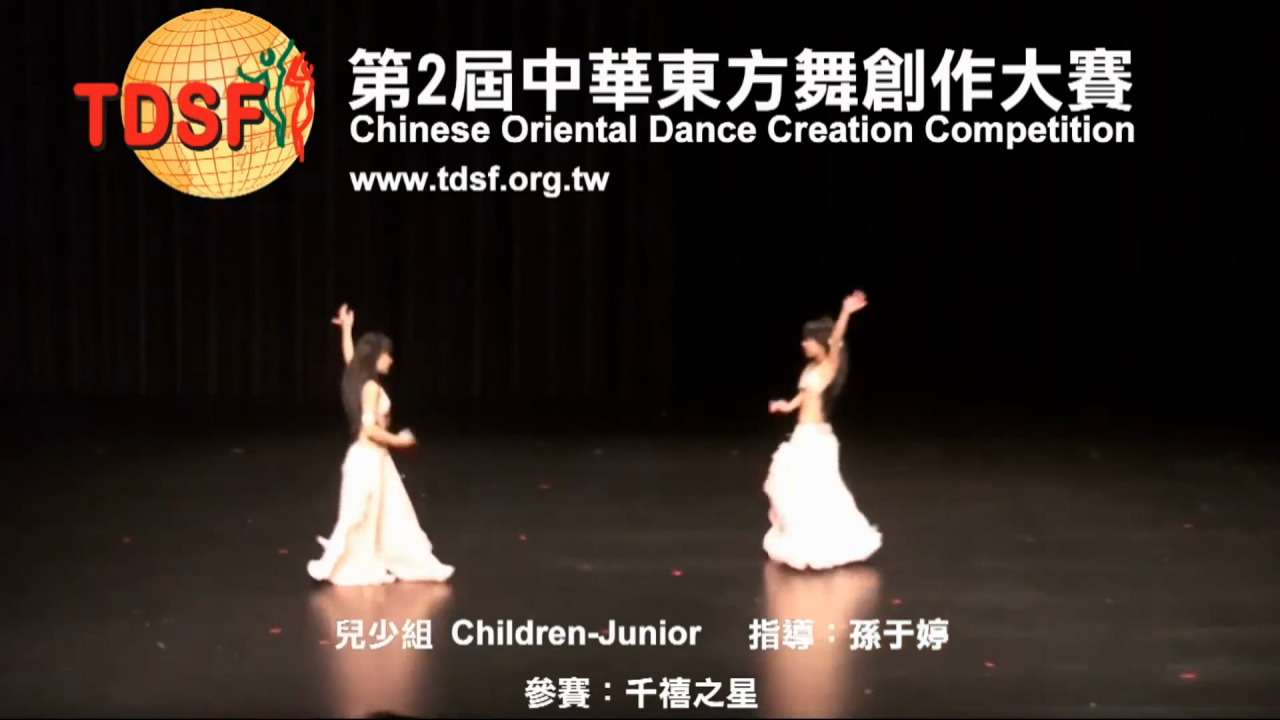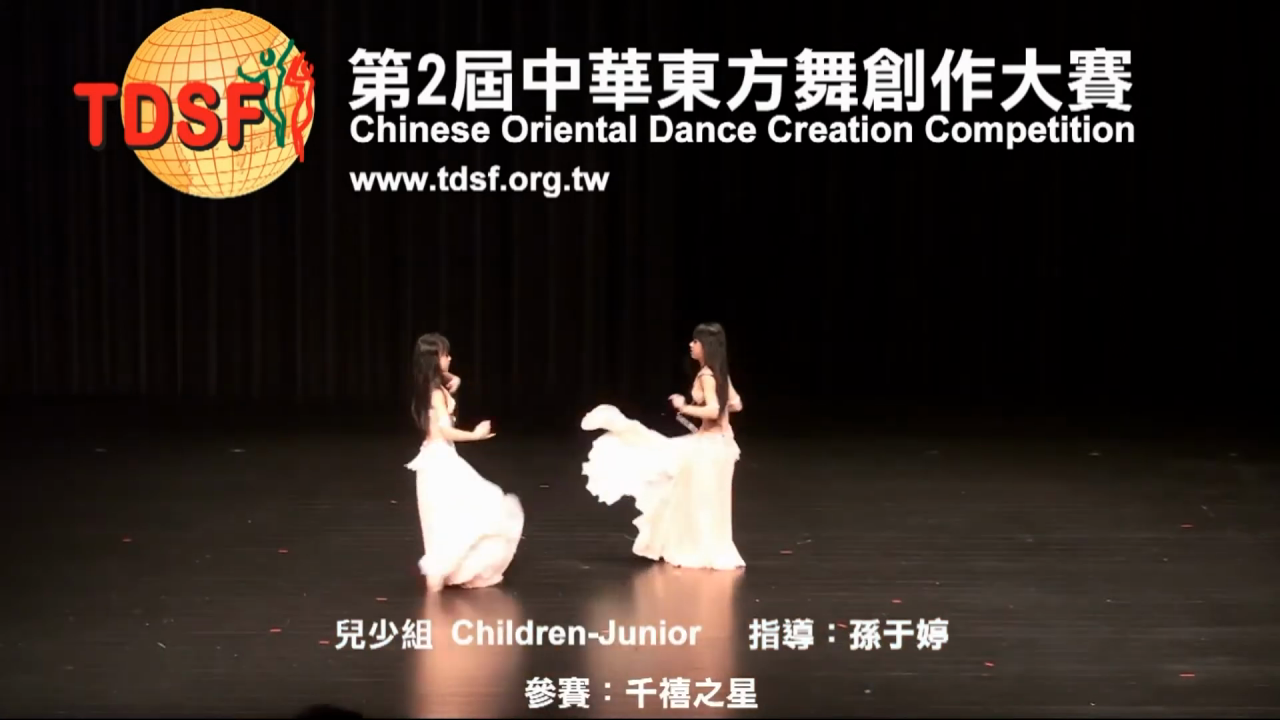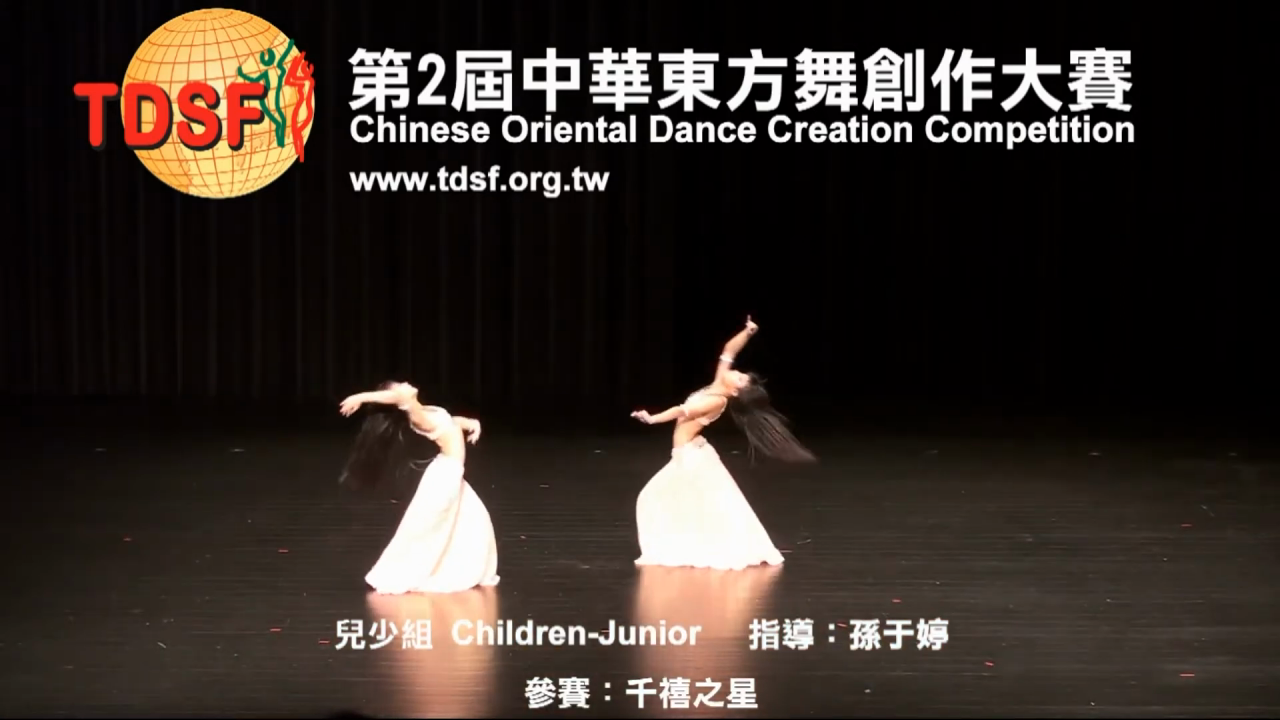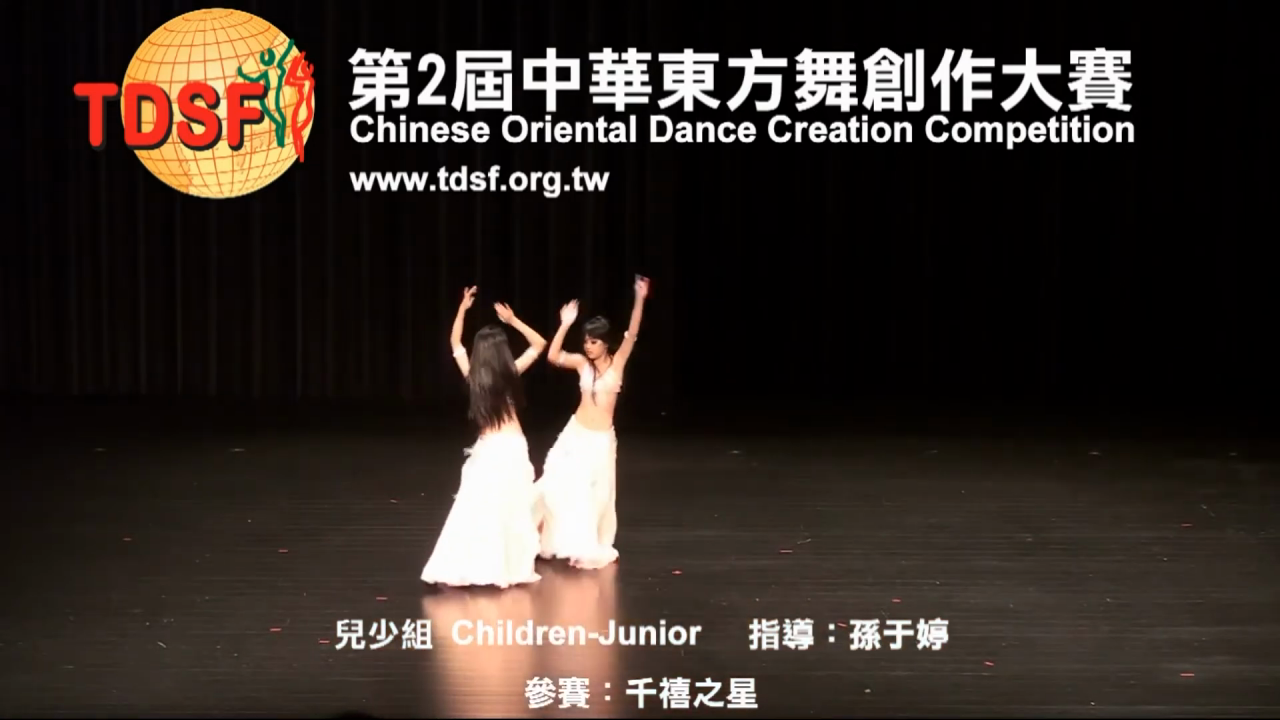
dt=1s
person 1, frame 1
left shoulder: (832, 360)
right shoulder: (813, 367)
left elbow: (834, 341)
left wrist: (846, 313)
right wrist: (789, 405)
left hip: (815, 437)
right hip: (806, 435)
left knee: (810, 491)
right knee: (798, 488)
person 1, frame 2
left shoulder: (708, 376)
right shoulder: (717, 373)
left elbow: (713, 412)
right elbow: (736, 405)
left wrist: (685, 407)
left hip: (711, 444)
right hip: (706, 441)
left knee: (704, 500)
left ankle: (707, 555)
person 1, frame 3
left shoulder: (719, 401)
right shoulder: (717, 386)
left elbow: (681, 411)
right elbow: (728, 350)
left wrist: (653, 418)
right wrist: (747, 332)
left hip: (690, 457)
right hip: (691, 454)
person 1, frame 4
left shoulder: (618, 363)
right shoulder: (583, 363)
left elbow: (631, 334)
right elbow: (554, 355)
left wrist: (640, 299)
right wrist: (566, 325)
left hip: (601, 440)
right hip: (574, 433)
left knee: (598, 495)
right knee: (560, 487)
left ankle: (586, 547)
person 2, frame 1
left shoulder: (365, 380)
right shoulder: (370, 387)
left elbow: (351, 359)
right elbow: (368, 428)
left wrist: (347, 329)
right wrist: (397, 440)
left hip: (376, 457)
right hip: (367, 458)
left knee: (395, 513)
right knee: (360, 516)
left ankle: (412, 564)
right ankle: (344, 569)
person 2, frame 2
left shoulder: (436, 383)
right shoulder: (435, 391)
left elbow: (447, 376)
right elbow: (445, 430)
left wrist: (451, 380)
right wrist: (474, 434)
left hip: (444, 454)
right hip: (437, 456)
left knee: (476, 506)
right knee: (447, 515)
left ankle: (465, 569)
right ankle: (440, 568)
person 2, frame 3
left shoulder: (421, 413)
right shoulder: (416, 416)
left elbow: (448, 422)
right elbow: (402, 398)
left wrist: (469, 422)
right wrist: (363, 397)
left hip: (449, 472)
right hip: (445, 473)
left knee: (477, 521)
right knee: (422, 526)
left ankle: (472, 574)
right ankle: (391, 578)
person 2, frame 4
left shoulder: (473, 376)
right shoulder: (509, 373)
left elbow: (455, 342)
right elbow: (539, 343)
left wrist: (462, 309)
right wrist: (513, 320)
left hip: (488, 451)
right hip: (515, 450)
left knee: (471, 511)
right knee: (512, 512)
left ankle: (460, 569)
right ankle: (509, 570)
